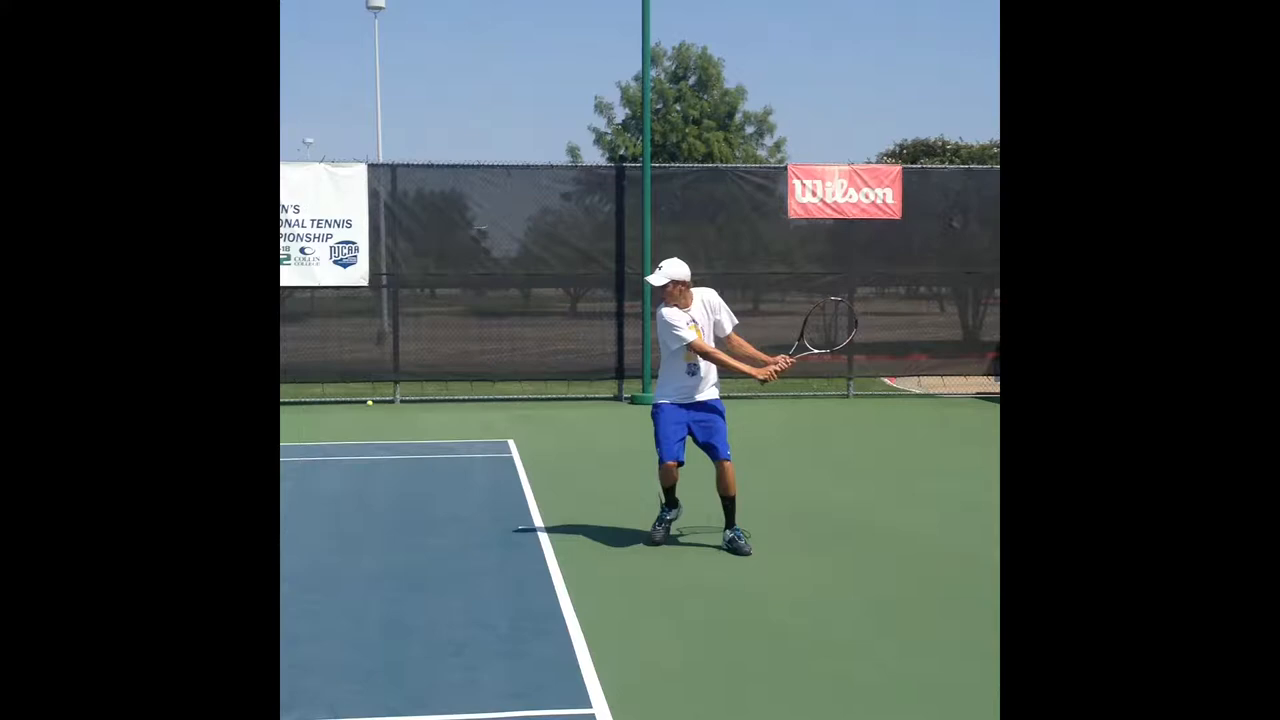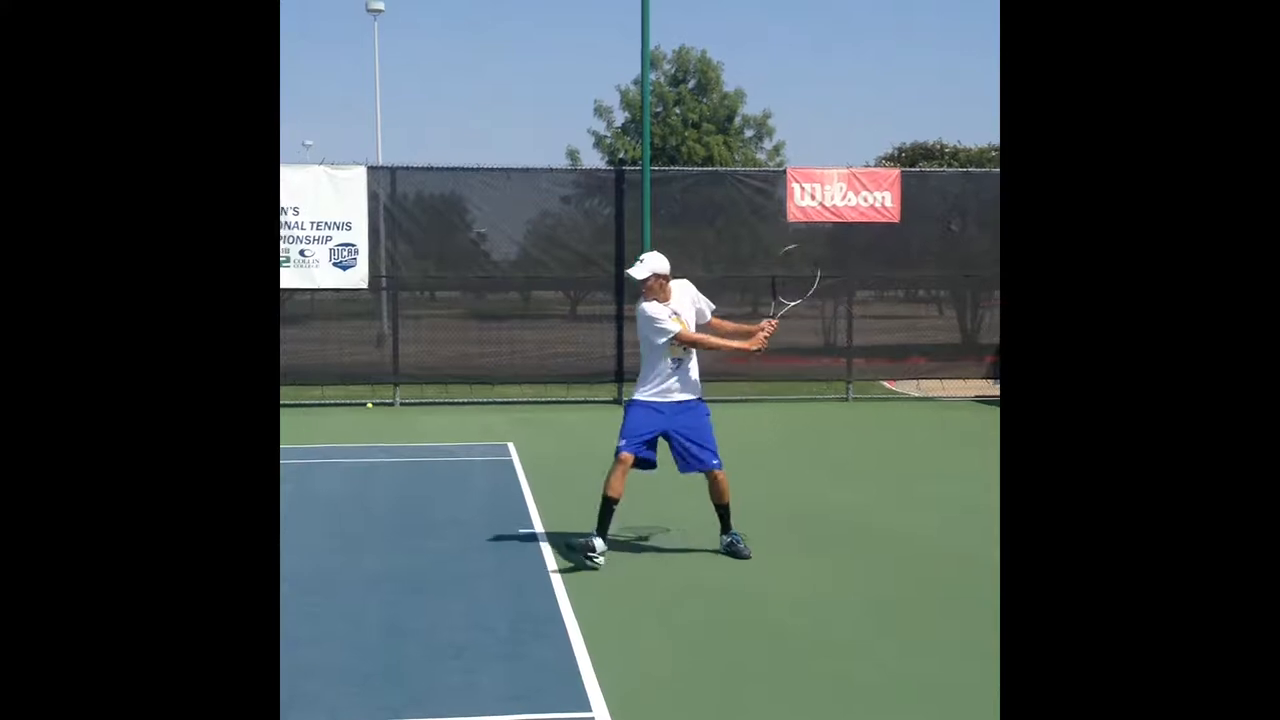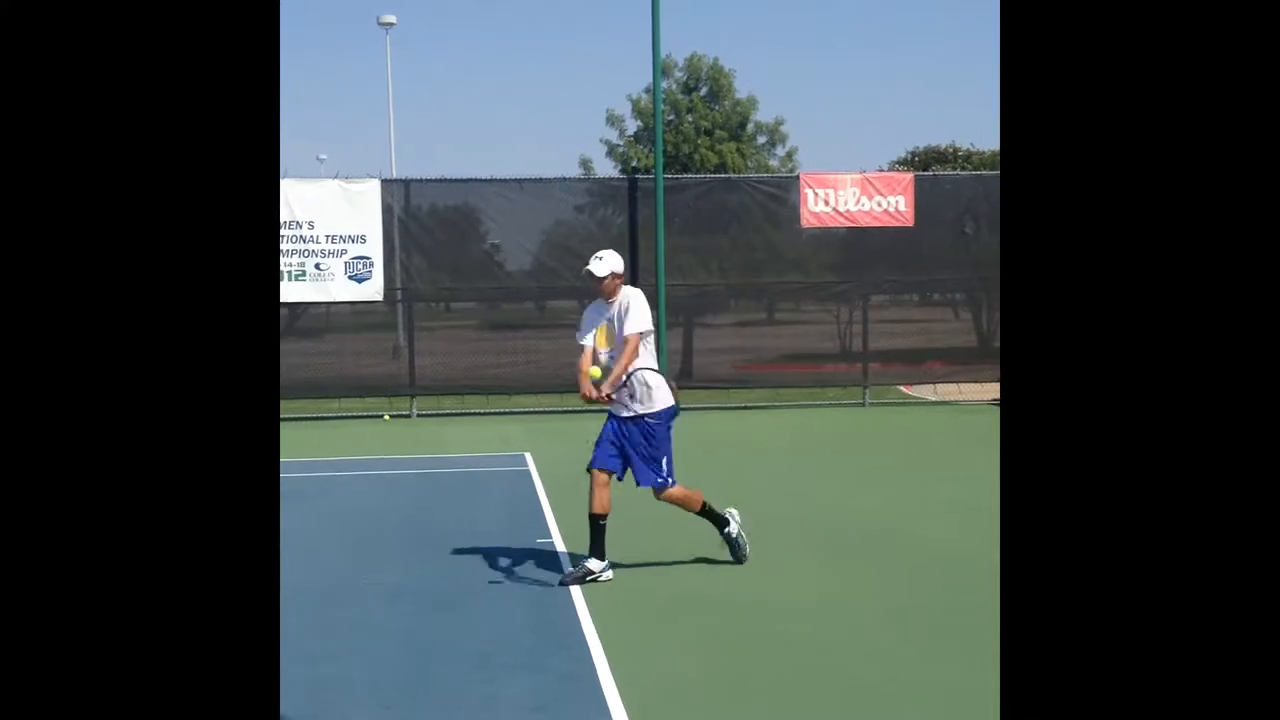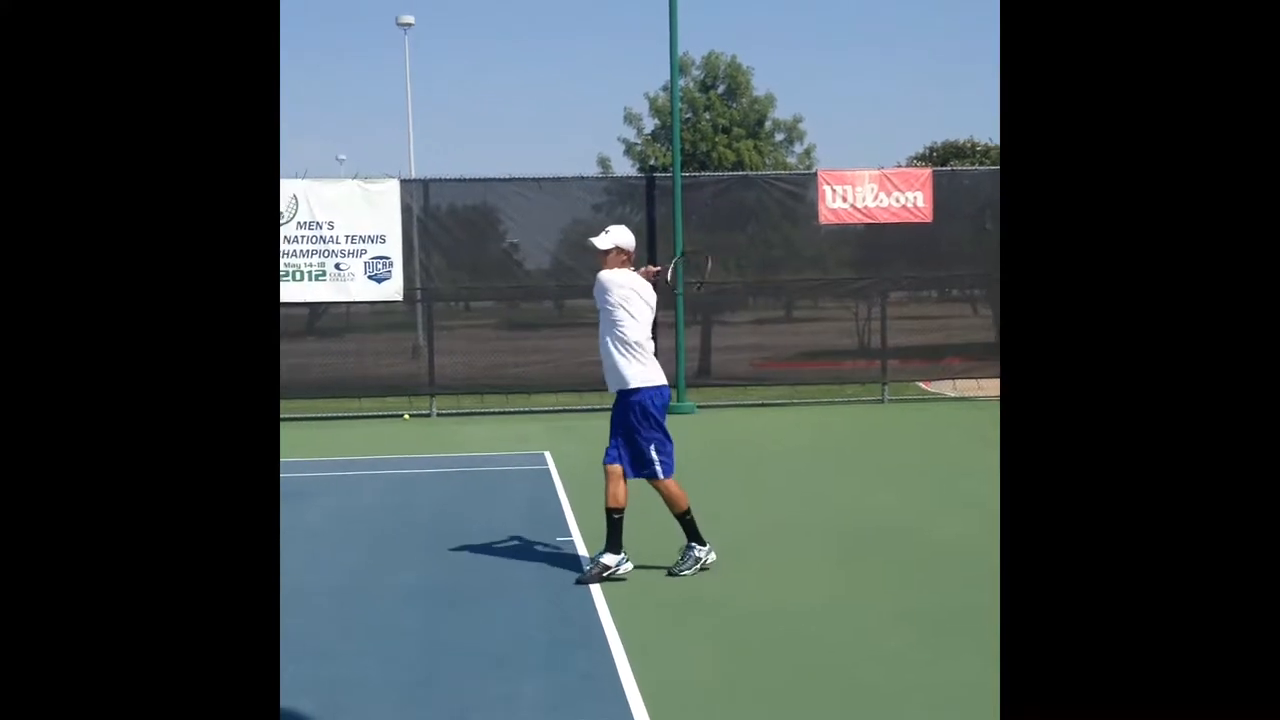
dt=0.3s
person 1, frame 1
left shoulder: (709, 297)
right shoulder: (666, 315)
left elbow: (731, 340)
right elbow: (706, 352)
left wrist: (767, 359)
right wrist: (753, 372)
left hip: (705, 399)
right hip: (670, 400)
left knee: (724, 461)
right knee: (669, 461)
left ankle: (731, 530)
right ankle: (671, 507)
person 1, frame 2
left shoulder: (685, 289)
right shoulder: (647, 309)
left elbow: (711, 324)
right elbow: (694, 340)
left wrist: (752, 330)
right wrist: (744, 346)
left hip: (688, 401)
right hip: (648, 401)
left knee: (714, 470)
right knee: (623, 459)
left ankle: (728, 533)
right ankle: (598, 541)
person 1, frame 3
left shoulder: (632, 299)
right shoulder: (591, 313)
left elbow: (631, 349)
right elbow: (586, 358)
left wrist: (609, 383)
right wrist: (585, 384)
left hip: (651, 411)
right hip: (619, 412)
left knee: (664, 489)
right knee: (599, 475)
left ankle: (726, 524)
right ankle: (597, 561)
person 1, frame 4
left shoulder: (605, 280)
right shoulder: (644, 287)
left hip: (642, 390)
right hip: (632, 390)
left knee: (658, 475)
right knee: (614, 469)
left ankle: (698, 546)
right ankle: (614, 555)
